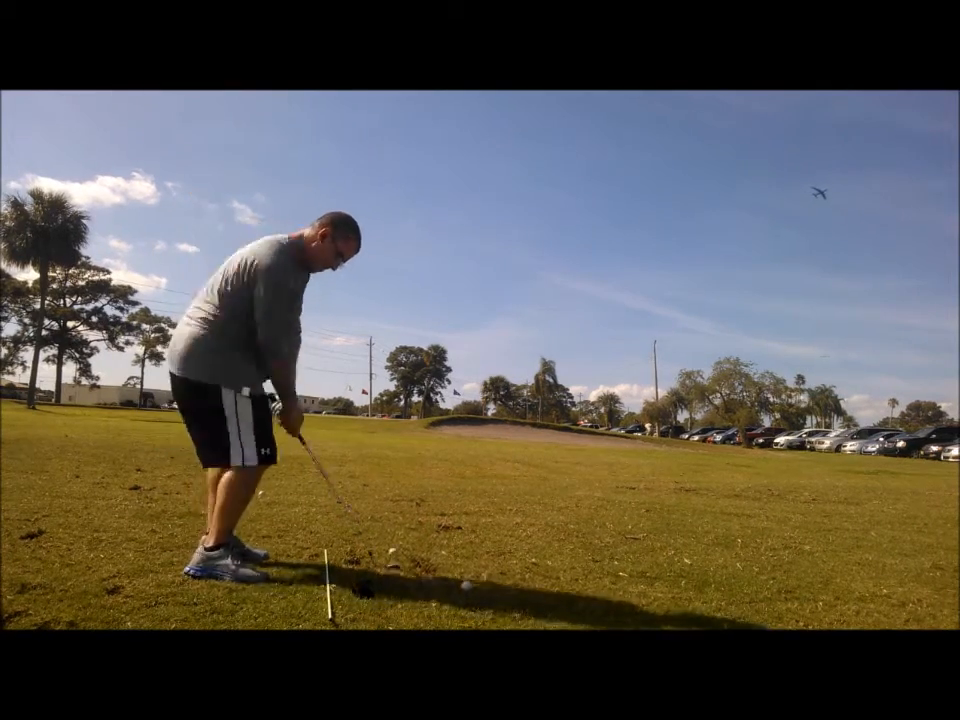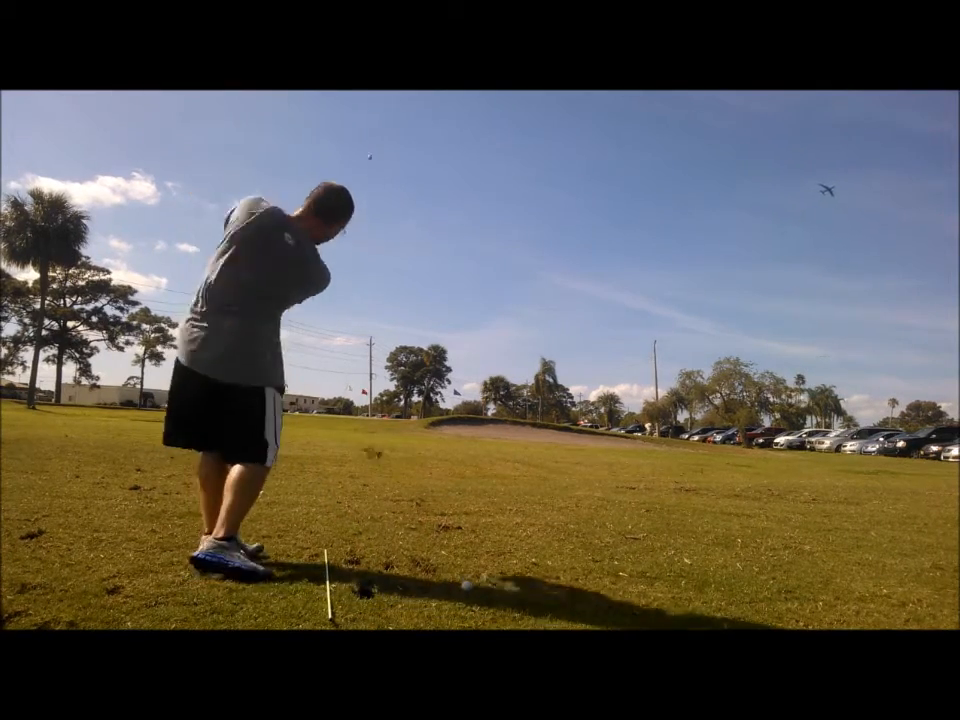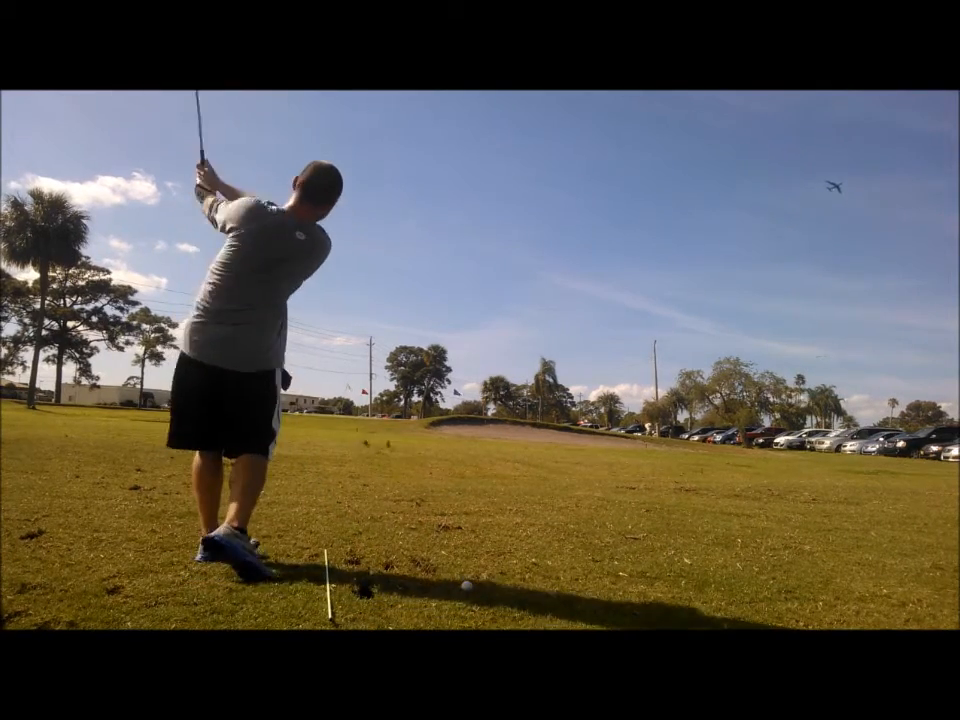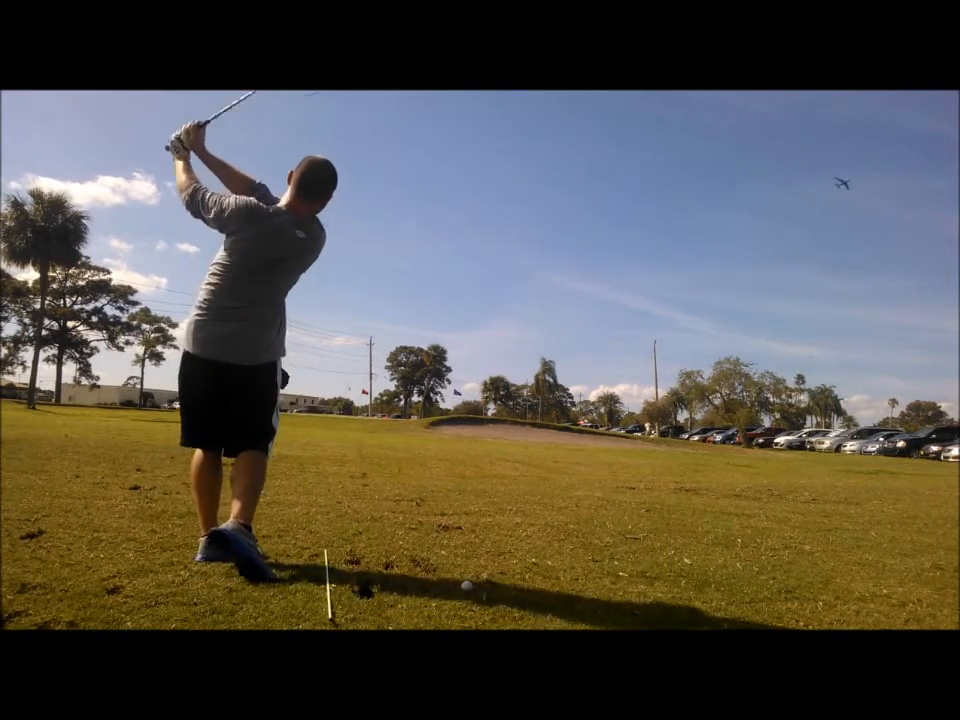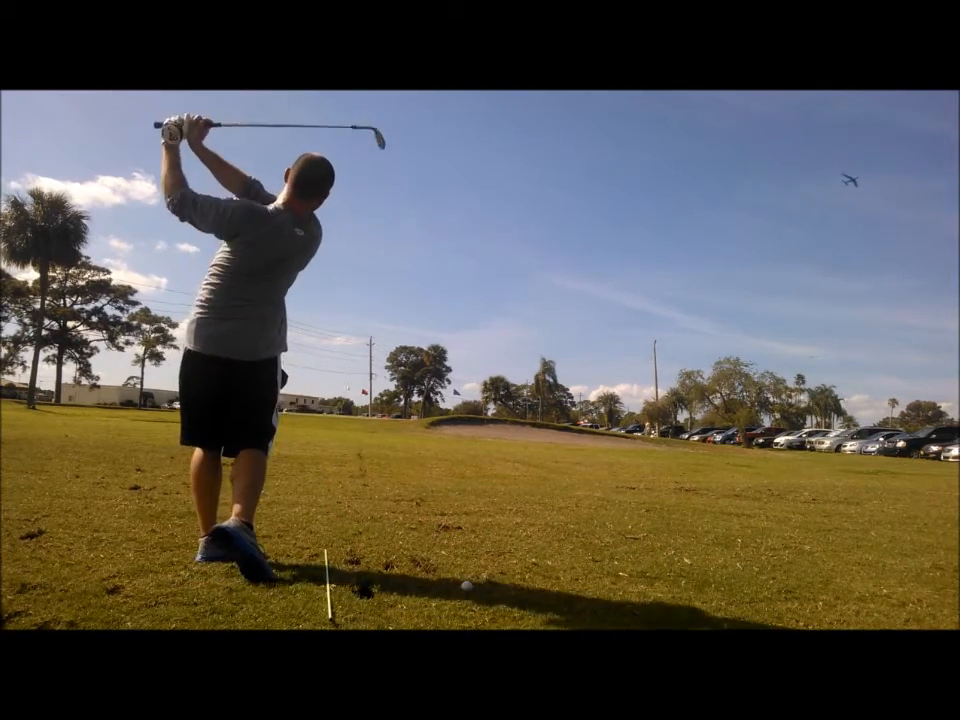
dt=0.2s
person 1, frame 1
left shoulder: (279, 248)
right shoulder: (280, 267)
left elbow: (285, 340)
right elbow: (275, 346)
left wrist: (286, 400)
right wrist: (289, 400)
left hip: (193, 361)
right hip: (217, 367)
left knee: (226, 454)
right knee: (250, 457)
left ankle: (219, 538)
right ankle: (212, 552)
person 1, frame 2
left shoulder: (254, 210)
right shoulder: (316, 273)
left hip: (195, 349)
right hip: (250, 365)
left knee: (212, 448)
right knee: (253, 457)
left ankle: (213, 535)
right ankle: (221, 541)
person 1, frame 3
left shoulder: (249, 216)
right shoulder: (319, 245)
left elbow: (216, 210)
left wrist: (210, 188)
right wrist: (219, 184)
left hip: (202, 346)
right hip: (257, 358)
left knee: (207, 447)
right knee: (252, 449)
left ankle: (209, 536)
right ankle: (233, 531)
person 1, frame 4
left shoulder: (251, 217)
right shoulder: (314, 238)
left elbow: (193, 197)
right elbow: (257, 192)
left wrist: (183, 155)
right wrist: (203, 152)
left hip: (204, 344)
right hip: (257, 354)
left knee: (207, 445)
right knee: (252, 446)
left ankle: (209, 537)
right ankle: (237, 525)
person 1, frame 5
left shoulder: (250, 220)
right shoulder: (310, 235)
left elbow: (178, 199)
right elbow: (249, 187)
left wrist: (172, 144)
right wrist: (199, 146)
left hip: (205, 345)
right hip: (257, 353)
left knee: (206, 444)
right knee: (251, 444)
left ankle: (209, 537)
right ankle: (239, 524)
